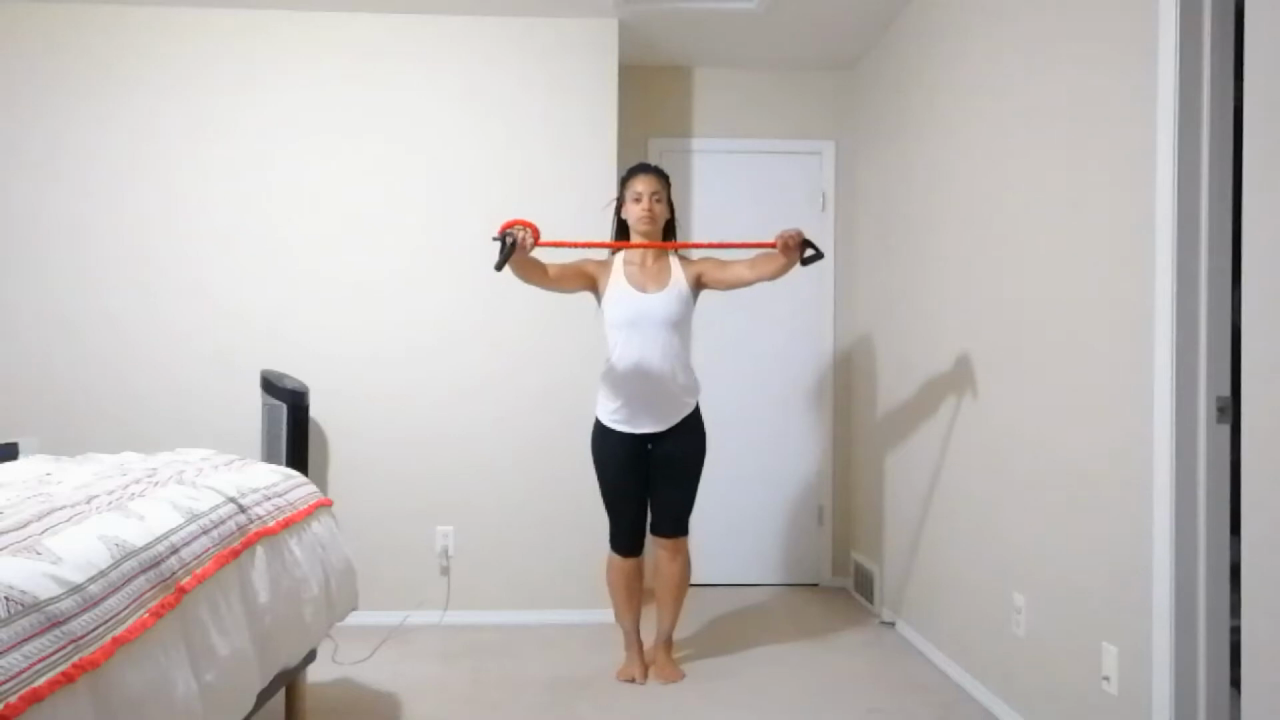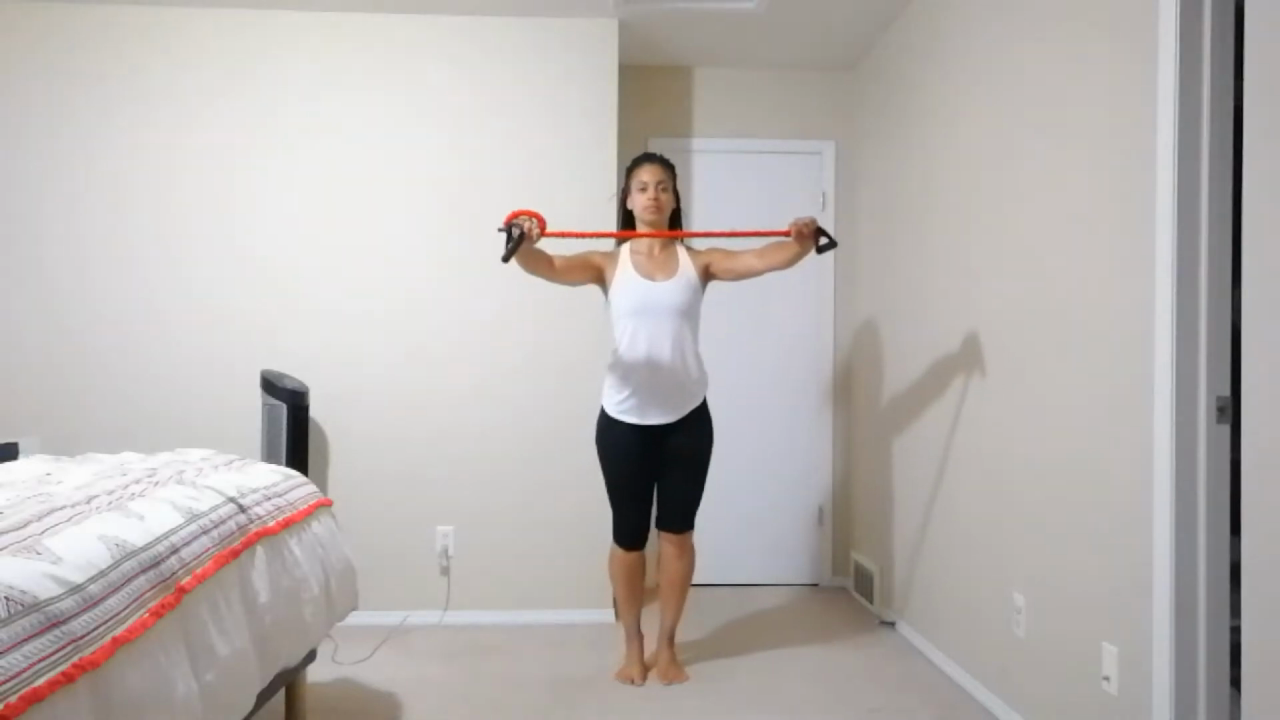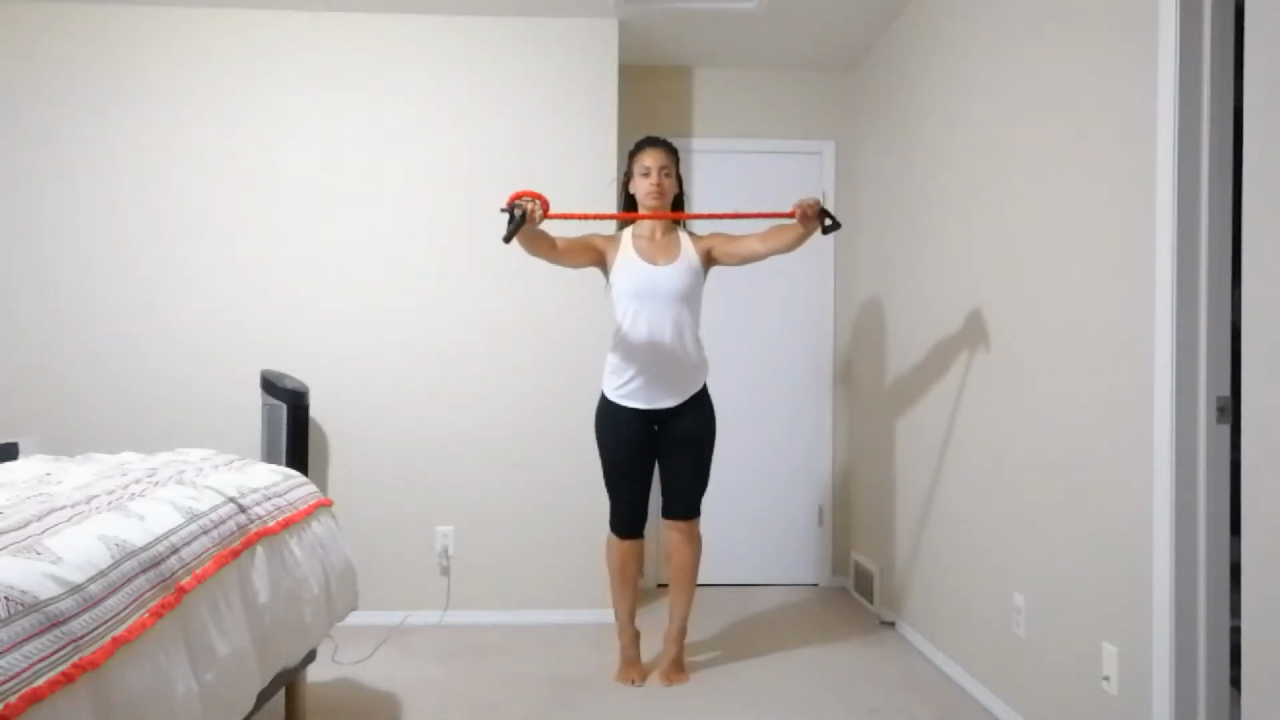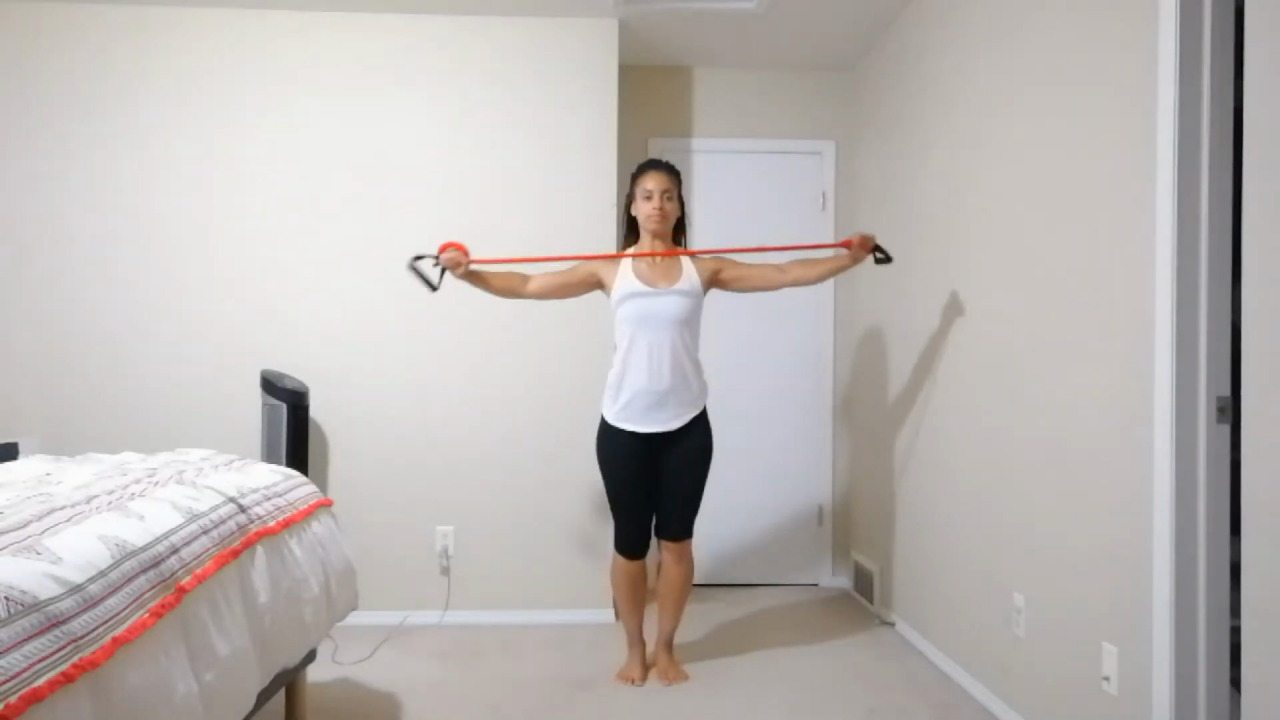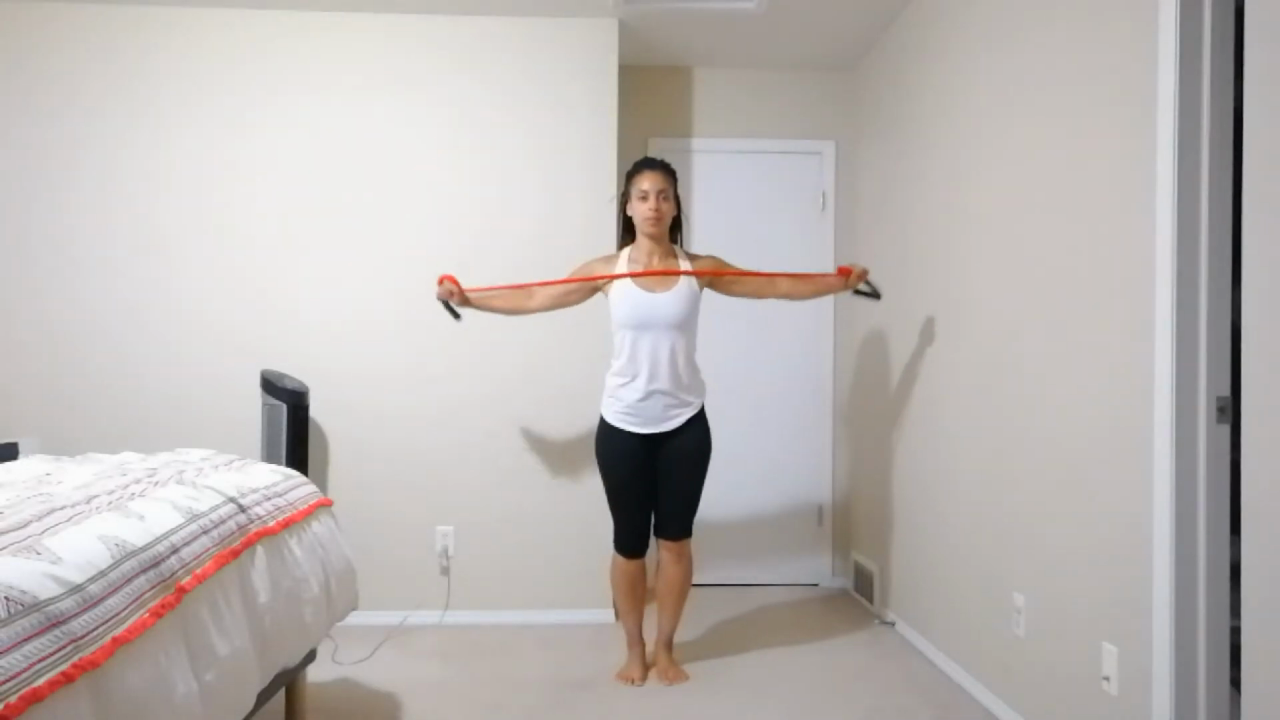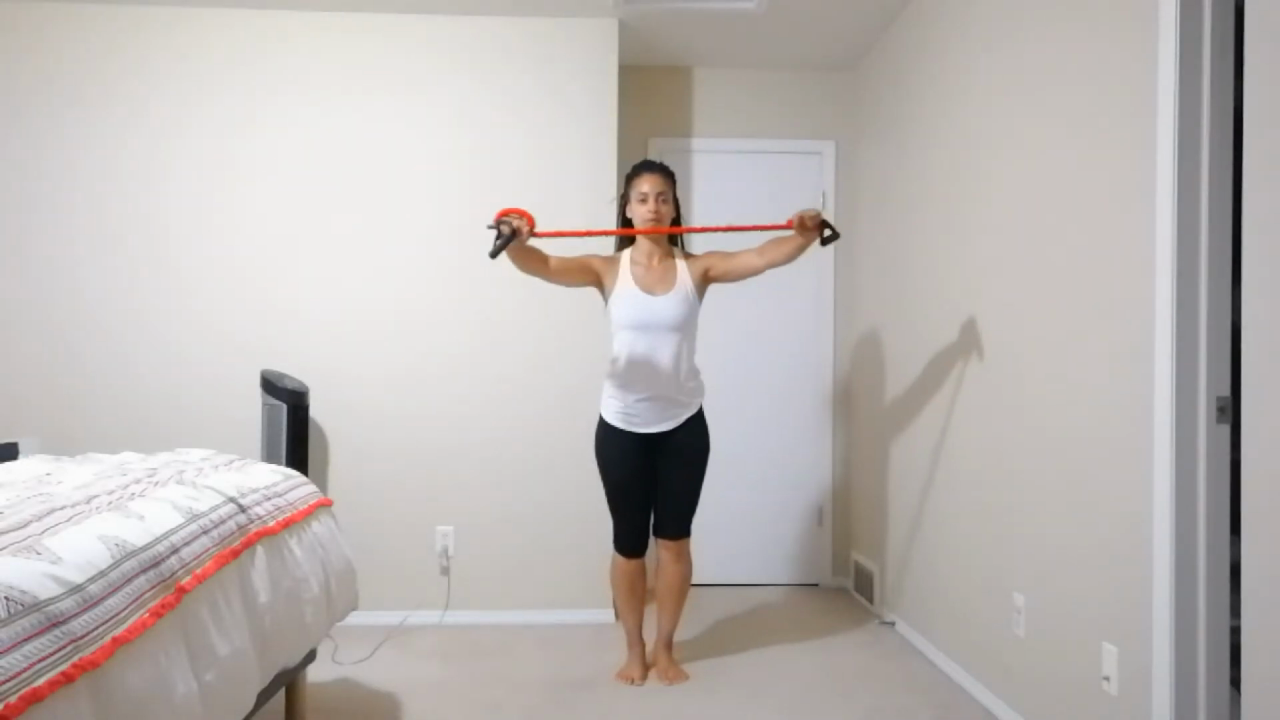
dt=0.7s
person 1, frame 1
left shoulder: (691, 271)
right shoulder: (601, 271)
left elbow: (751, 270)
right elbow: (544, 276)
left wrist: (788, 255)
right wrist: (518, 255)
left hip: (679, 425)
right hip: (617, 426)
left knee: (672, 538)
right knee: (625, 542)
left ankle: (663, 647)
right ankle: (632, 648)
person 1, frame 2
left shoulder: (699, 262)
right shoulder: (608, 262)
left elbow: (762, 260)
right elbow: (549, 267)
left wrist: (802, 243)
right wrist: (523, 246)
left hip: (686, 419)
right hip: (624, 419)
left knee: (677, 533)
right knee: (628, 535)
left ankle: (666, 645)
right ankle: (633, 647)
person 1, frame 3
left shoulder: (701, 246)
right shoulder: (609, 246)
left elbow: (765, 243)
right elbow: (549, 249)
left wrist: (806, 225)
right wrist: (525, 226)
left hip: (687, 404)
right hip: (624, 404)
left knee: (683, 521)
right knee: (625, 524)
left ankle: (675, 644)
right ankle: (628, 644)
person 1, frame 4
left shoulder: (704, 269)
right shoulder: (608, 269)
left elbow: (784, 275)
right elbow: (529, 285)
left wrist: (848, 260)
right wrist: (469, 274)
left hip: (686, 427)
right hip: (624, 427)
left knee: (676, 541)
right knee: (630, 544)
left ankle: (665, 648)
right ankle: (634, 649)
person 1, frame 5
left shoulder: (699, 268)
right shoulder: (606, 270)
left elbow: (774, 286)
right elbow: (533, 298)
left wrist: (838, 284)
right wrist: (468, 299)
left hip: (684, 426)
right hip: (623, 427)
left knee: (675, 540)
right knee: (629, 543)
left ankle: (665, 648)
right ankle: (634, 649)
person 1, frame 6
left shoulder: (698, 268)
right shoulder: (606, 268)
left elbow: (764, 257)
right elbow: (541, 266)
left wrist: (804, 236)
right wrist: (516, 243)
left hip: (683, 425)
right hip: (622, 426)
left knee: (674, 540)
right knee: (628, 542)
left ankle: (664, 647)
right ankle: (634, 648)
